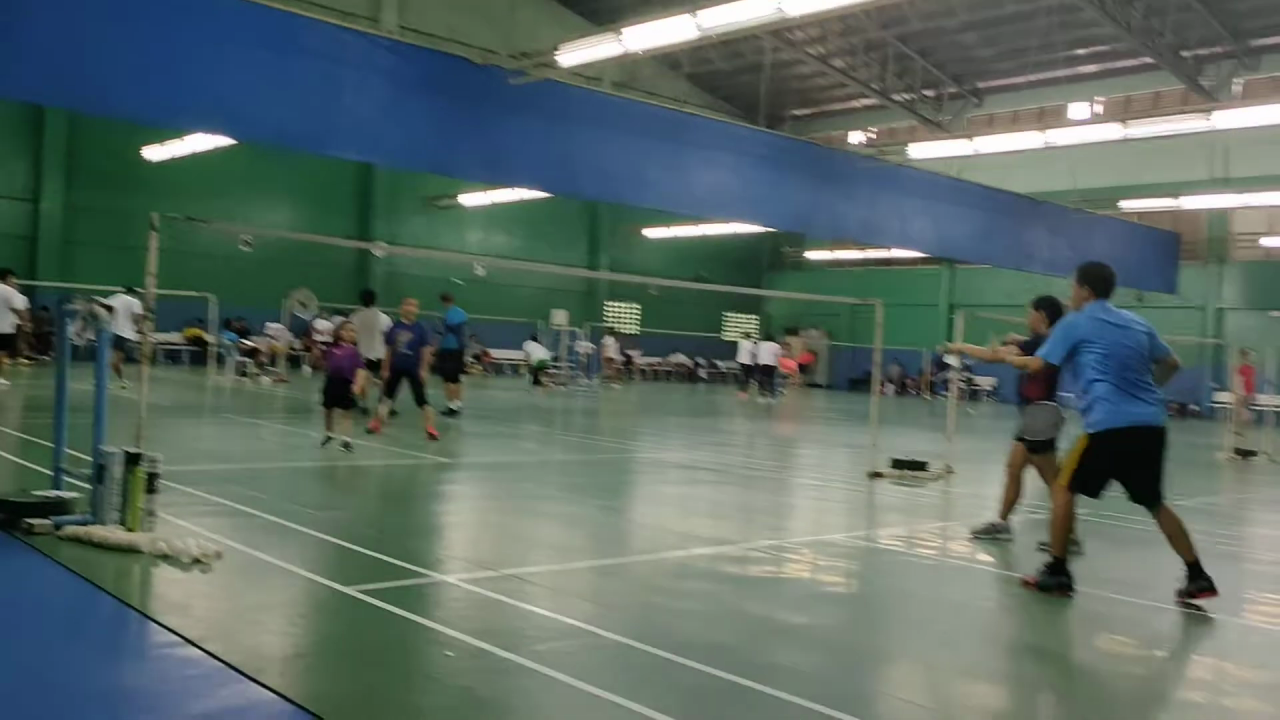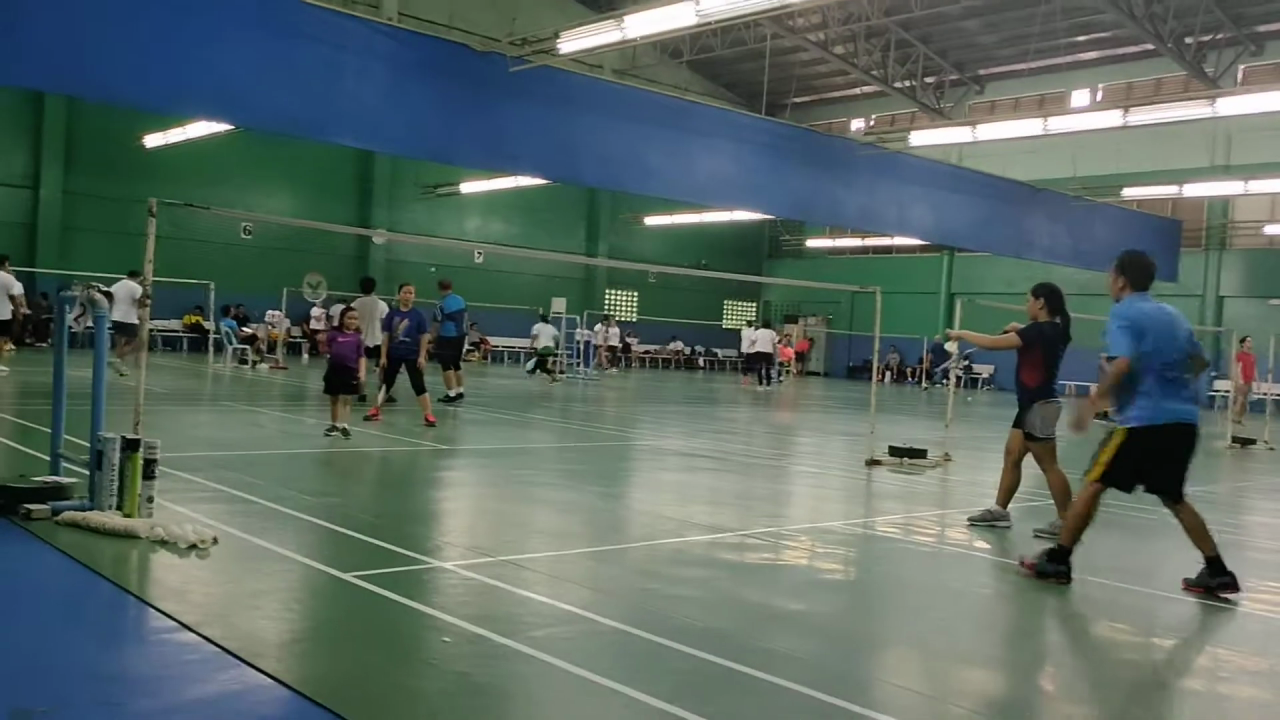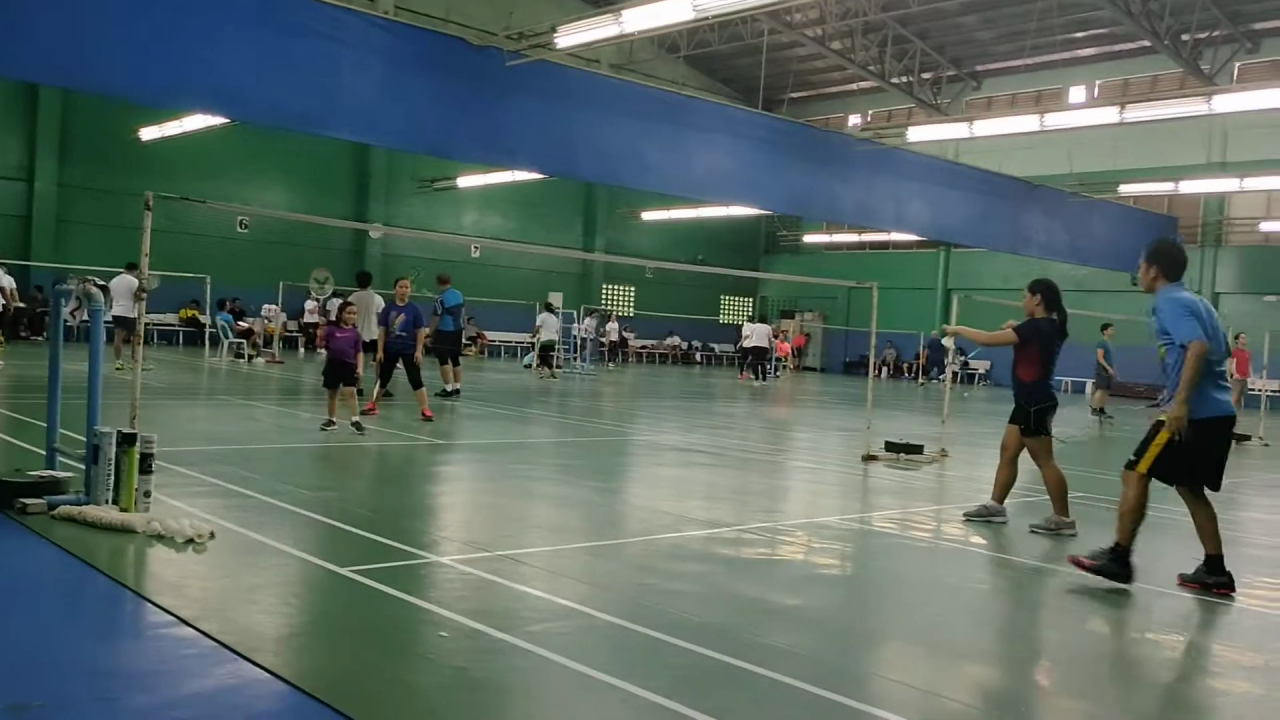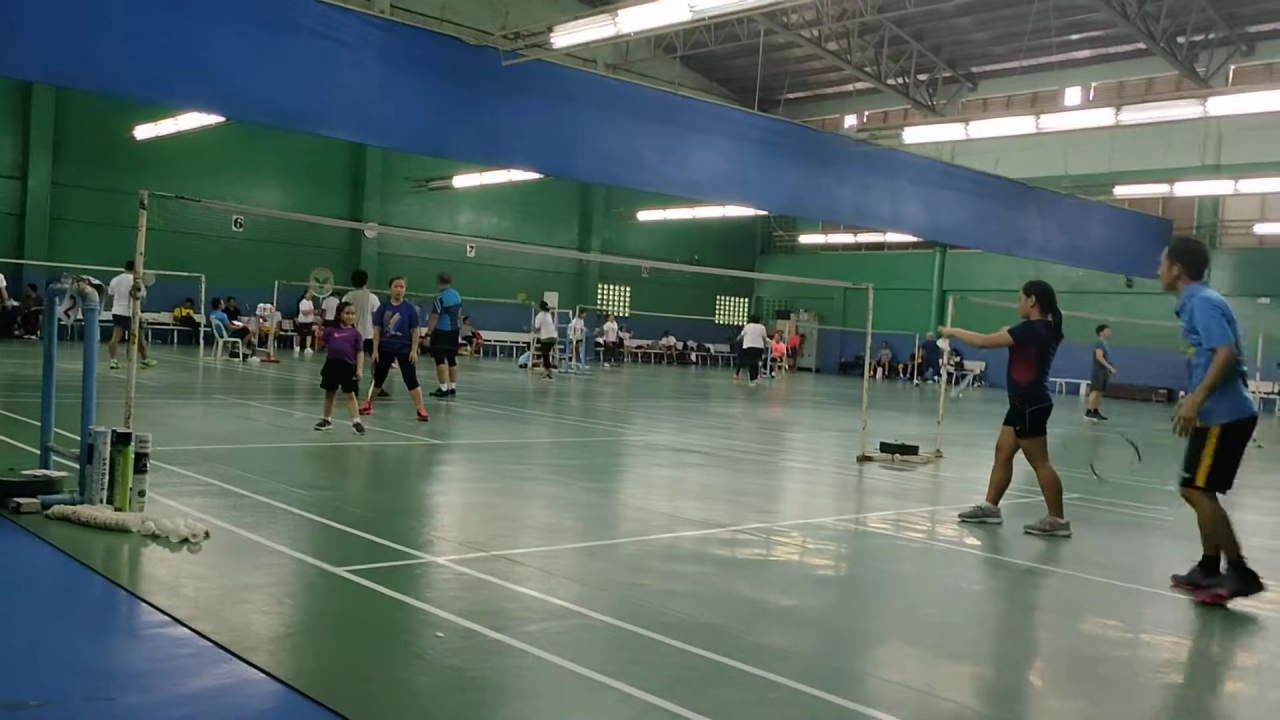
dt=0.2s
person 1, frame 1
left shoulder: (1075, 323)
right shoulder: (1137, 323)
left elbow: (1037, 365)
right elbow: (1170, 364)
left wrist: (1008, 358)
left hip: (1106, 424)
right hip: (1150, 426)
left knee: (1064, 490)
right knee: (1154, 503)
left ankle: (1056, 571)
right ankle: (1197, 576)
person 1, frame 2
left shoulder: (1122, 313)
right shoulder: (1172, 315)
left elbow: (1122, 364)
right elbow: (1201, 361)
left wrist: (1090, 403)
left hip: (1147, 421)
right hip: (1184, 421)
left knee: (1095, 484)
right knee: (1171, 496)
left ankle: (1057, 559)
right ankle: (1217, 572)
person 1, frame 3
left shoulder: (1170, 303)
right shoulder: (1199, 302)
left elbow: (1198, 349)
right elbow: (1222, 351)
left wrist: (1180, 401)
left hip: (1192, 413)
right hip: (1216, 412)
left knee: (1136, 475)
right knee: (1191, 490)
left ankle: (1118, 558)
right ankle: (1215, 571)
person 1, frame 4
left shoulder: (1203, 303)
right shoulder: (1195, 303)
left elbow: (1226, 354)
left wrist: (1195, 400)
right wrist: (1195, 401)
left hip: (1224, 416)
right hip: (1216, 415)
left knee: (1194, 490)
right knee: (1199, 489)
left ankle: (1239, 572)
right ankle: (1210, 570)
person 2, frame 1
left shoulder: (1042, 343)
left elbow: (993, 355)
left wrist: (961, 347)
right wrist: (1020, 342)
left knee: (1051, 477)
right knee: (1014, 468)
left ankle: (1068, 536)
right ankle: (1002, 523)
person 2, frame 2
left shoulder: (1040, 331)
right shoulder: (1052, 330)
left elbow: (992, 343)
left wrist: (961, 333)
right wrist: (1021, 330)
left hip: (1038, 406)
right hip: (1033, 405)
left knee: (1049, 465)
right knee: (1012, 456)
left ankle: (1066, 522)
right ankle: (1000, 510)
person 2, frame 3
left shoulder: (1037, 327)
right shoulder: (1049, 327)
left elbow: (989, 339)
left wrist: (958, 329)
right wrist: (1017, 327)
left hip: (1035, 403)
right hip: (1029, 401)
left knee: (1044, 461)
right knee: (1008, 451)
left ankle: (1063, 519)
right ankle: (995, 506)
person 2, frame 4
left shoulder: (1032, 329)
right shoulder: (1045, 329)
left elbow: (984, 341)
left wrist: (953, 331)
right wrist: (1009, 334)
left hip: (1030, 404)
right hip: (1024, 403)
left knee: (1039, 463)
right knee: (1003, 453)
left ankle: (1058, 520)
right ankle: (991, 507)
